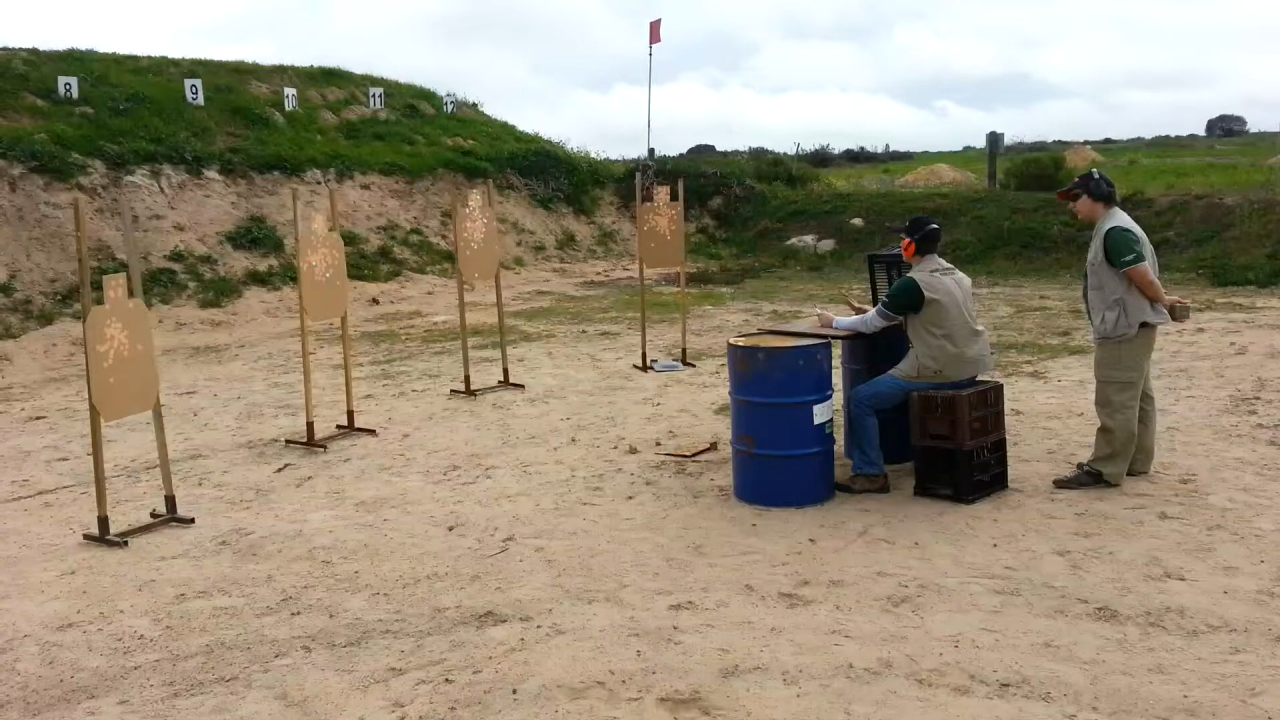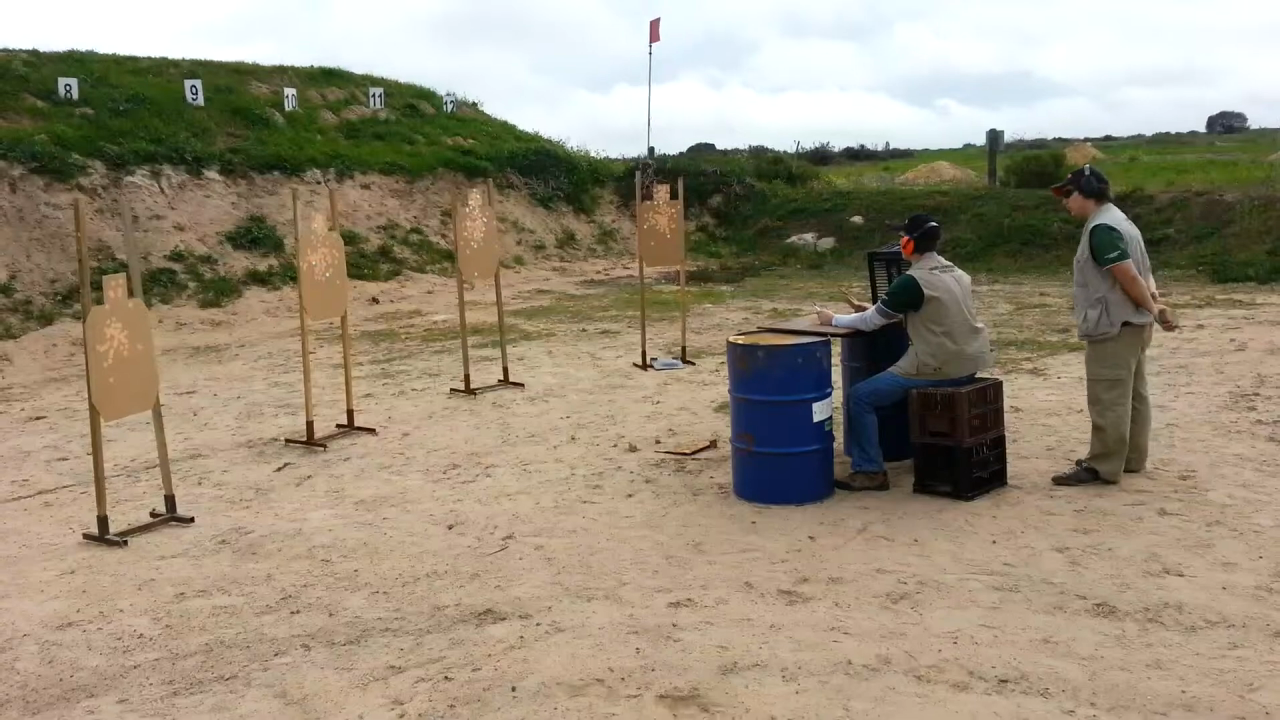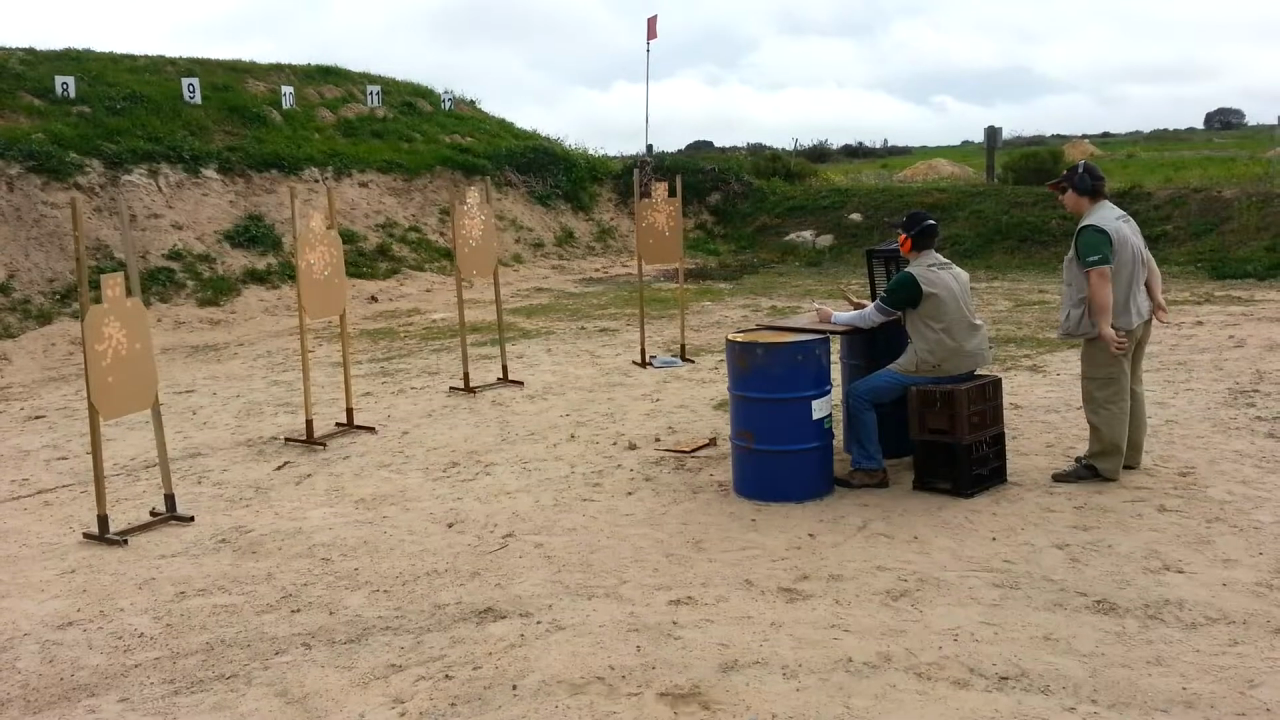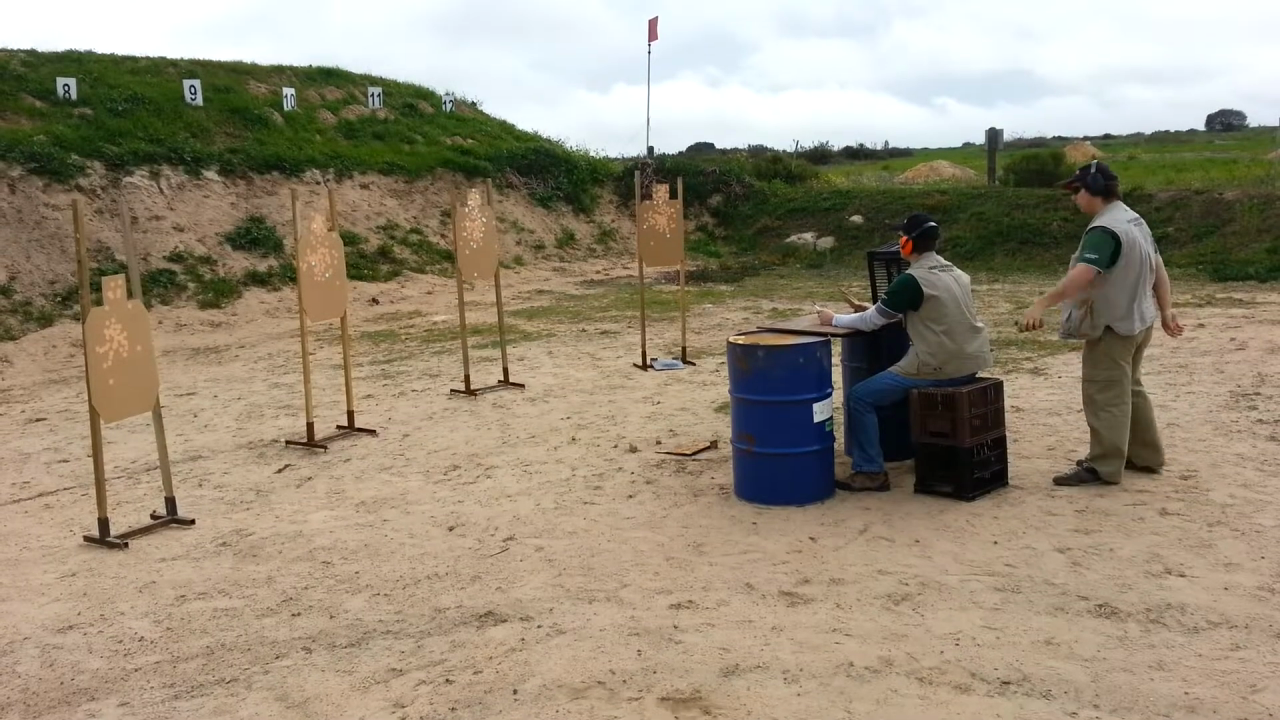
dt=0.2s
person 1, frame 1
left shoulder: (1115, 232)
right shoulder: (1111, 228)
left elbow: (1143, 277)
right elbow: (1141, 277)
left wrist: (1163, 300)
right wrist: (1163, 300)
left hip: (1125, 327)
right hip: (1127, 326)
left knee: (1116, 400)
right knee: (1136, 395)
left ankle: (1105, 469)
right ankle: (1136, 461)
person 1, frame 2
left shoulder: (1101, 229)
right shoulder: (1113, 221)
left elbow: (1127, 276)
right elbow: (1139, 270)
left wrist: (1152, 308)
right wrist: (1152, 300)
left hip: (1114, 325)
right hip: (1128, 322)
left knee: (1108, 396)
right knee: (1132, 392)
left ankle: (1102, 466)
right ankle: (1131, 457)
person 1, frame 3
left shoulder: (1092, 229)
right shoulder: (1121, 218)
left elbow: (1100, 280)
right elbow: (1149, 264)
left wrist: (1104, 326)
right wrist: (1156, 298)
left hip: (1112, 326)
right hip: (1133, 319)
left knee: (1105, 394)
right knee: (1127, 389)
left ankle: (1102, 463)
right ankle: (1127, 454)
person 1, frame 4
left shoulder: (1105, 230)
right shoulder: (1134, 221)
left elbow: (1083, 275)
right elbow: (1158, 269)
left wrist: (1041, 305)
right wrist: (1165, 311)
left hip: (1111, 325)
right hip: (1137, 322)
left knee: (1105, 397)
right knee: (1128, 389)
left ankle: (1103, 467)
right ankle: (1146, 455)
person 2, frame 1
left shoulder: (912, 283)
right shoulder: (956, 276)
left elbow: (871, 325)
left wrist: (834, 321)
right wrist: (876, 312)
left hip: (939, 371)
right hip: (969, 367)
left knee: (860, 399)
left ankle: (870, 474)
person 2, frame 2
left shoulder: (911, 281)
right shoulder: (956, 274)
left elbow: (871, 323)
left wrist: (833, 319)
right wrist: (878, 310)
left hip: (937, 368)
right hip: (969, 364)
left knee: (858, 397)
left ankle: (870, 471)
person 2, frame 3
left shoulder: (910, 278)
right shoulder: (953, 271)
left elbow: (870, 320)
left wrist: (833, 316)
right wrist: (877, 307)
left hip: (937, 365)
right hip: (968, 361)
left knee: (858, 395)
left ankle: (870, 469)
person 2, frame 4
left shoulder: (911, 280)
right shoulder: (955, 273)
left elbow: (871, 323)
left wrist: (834, 319)
right wrist: (877, 310)
left hip: (938, 368)
right hip: (969, 364)
left knee: (859, 397)
left ankle: (871, 472)
